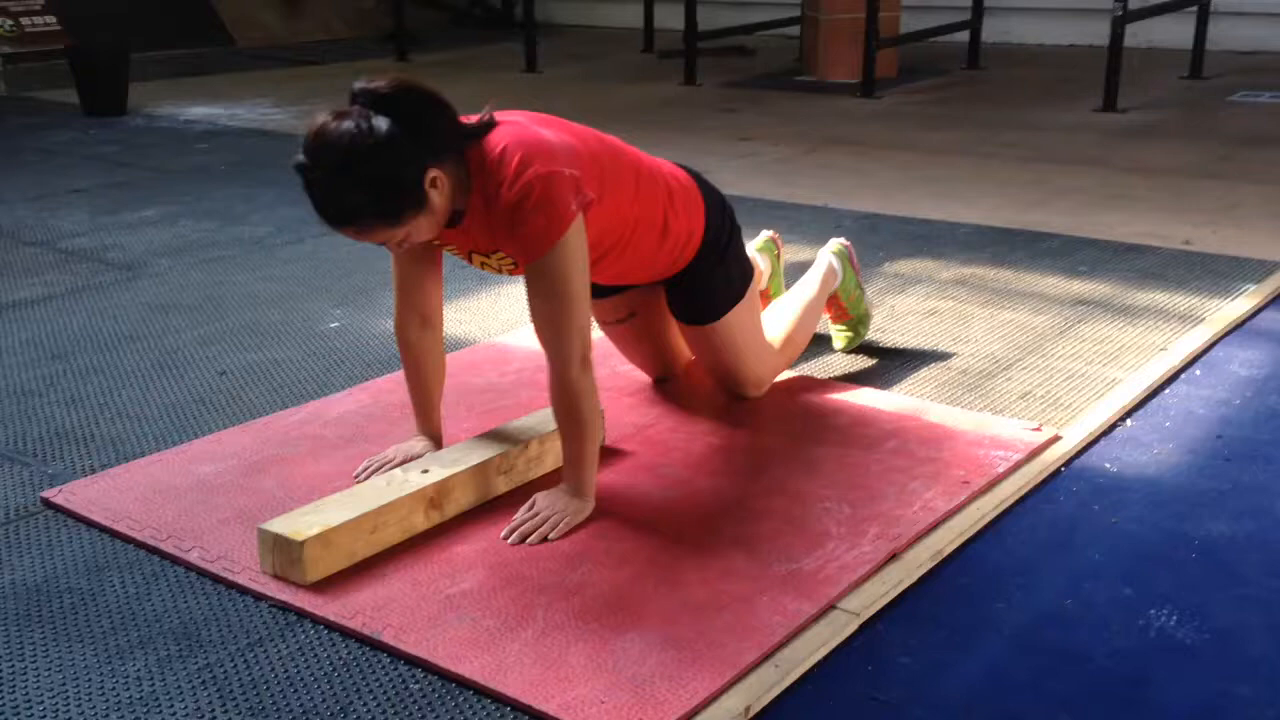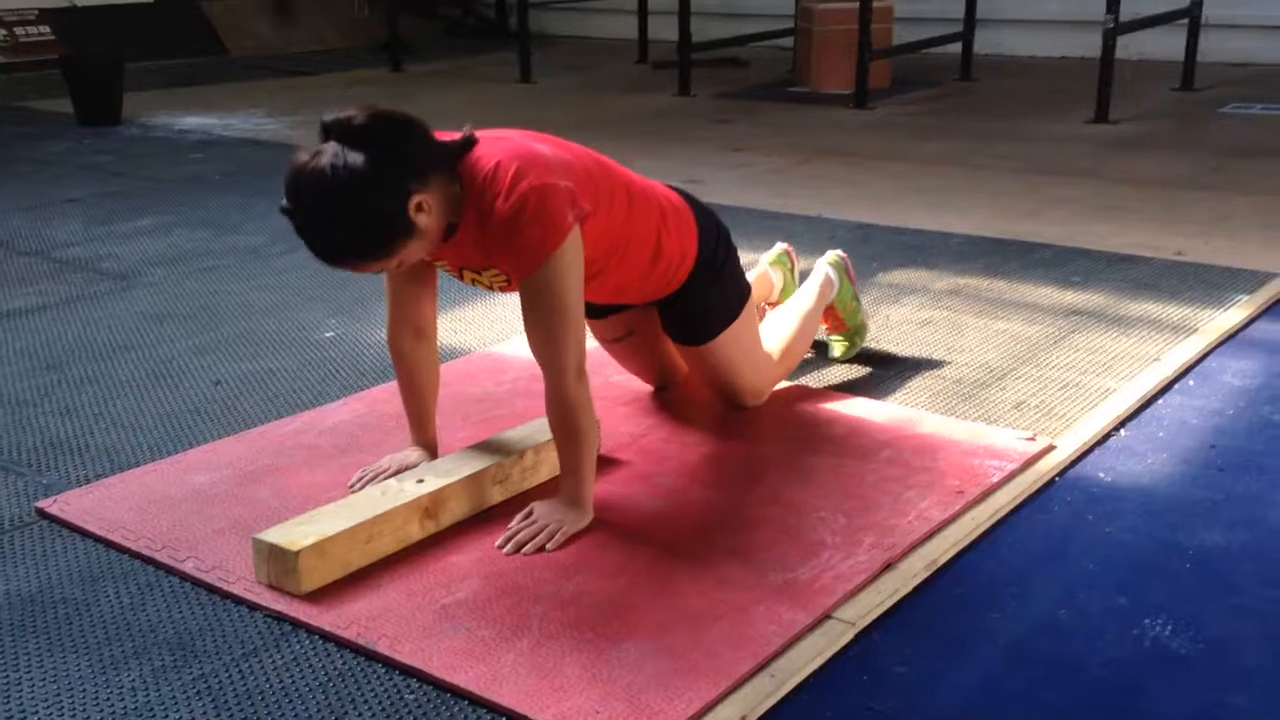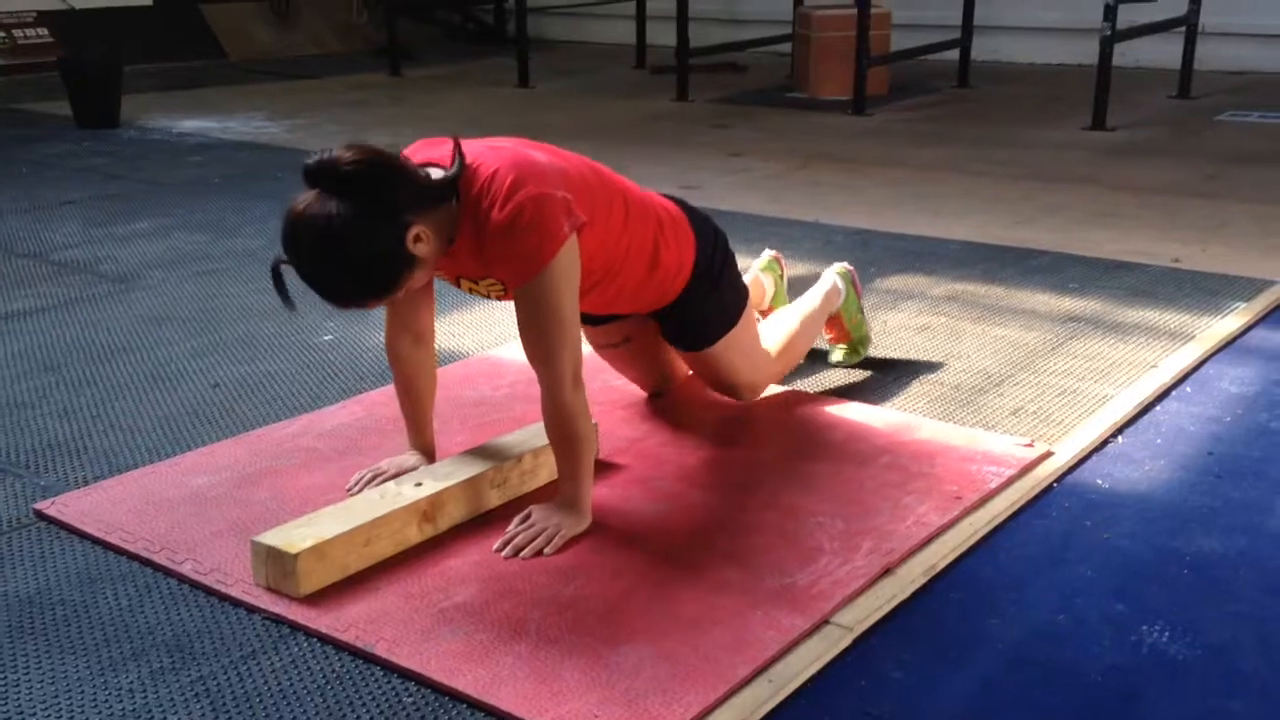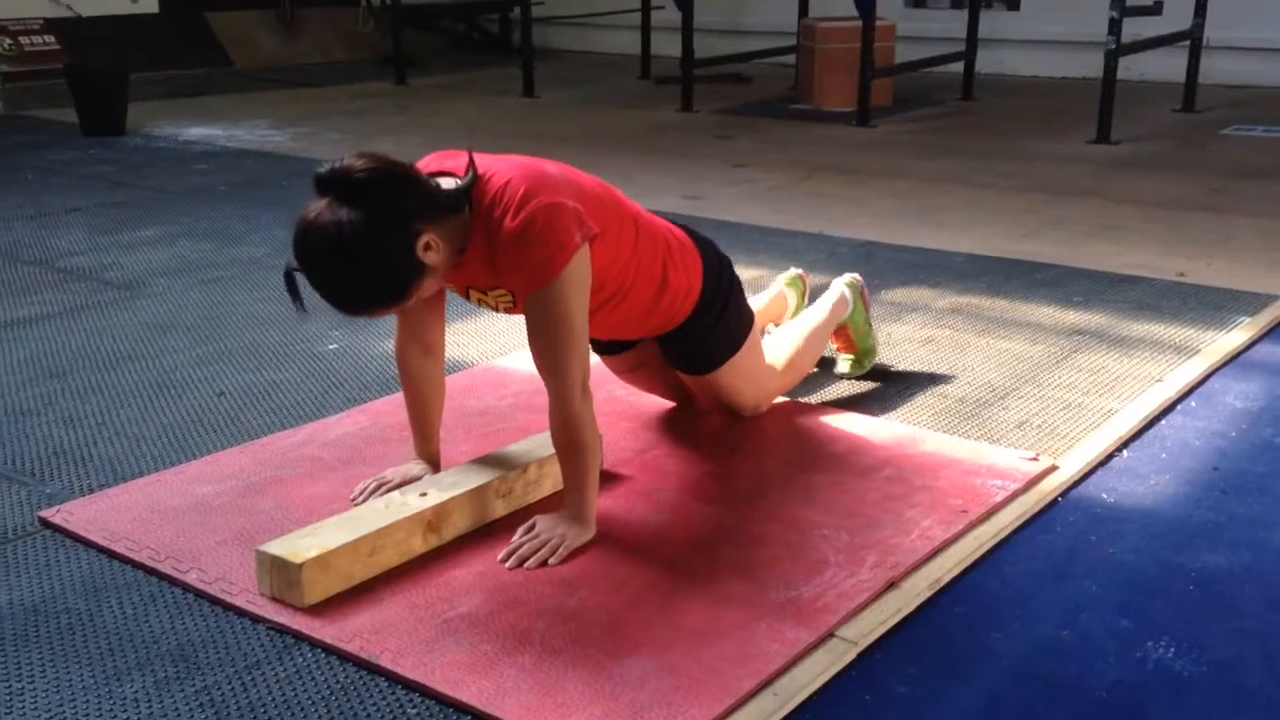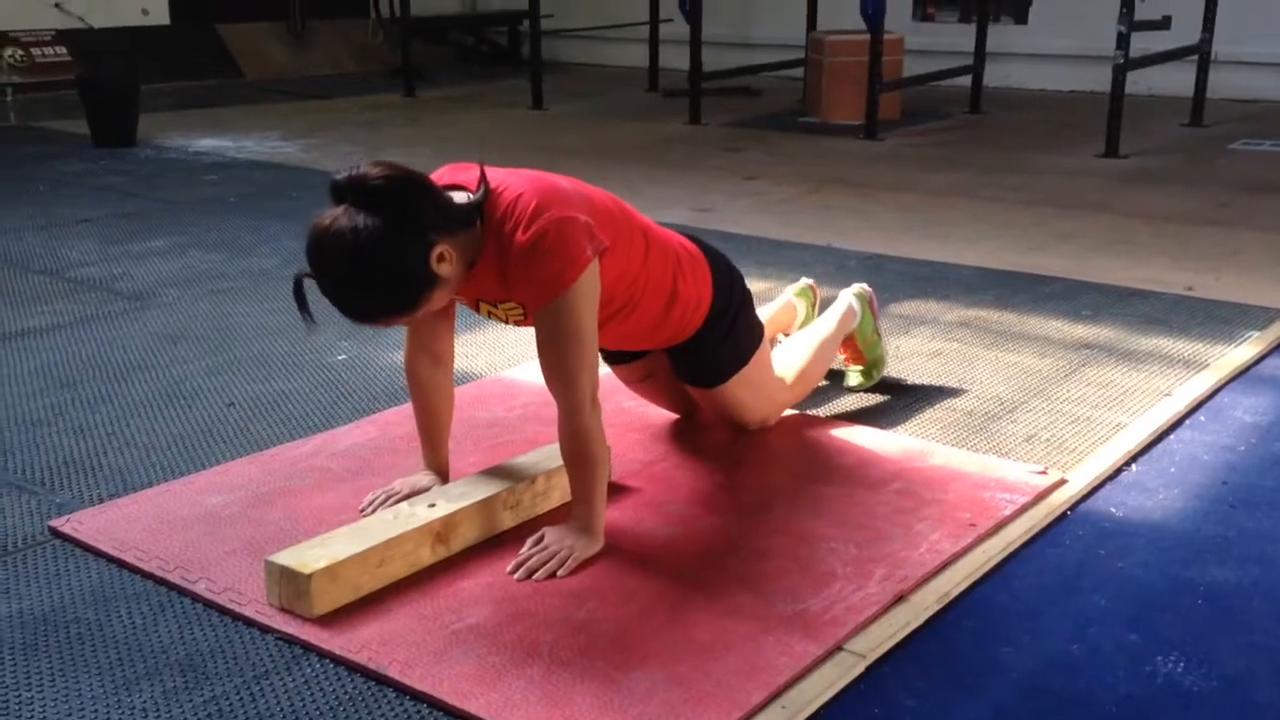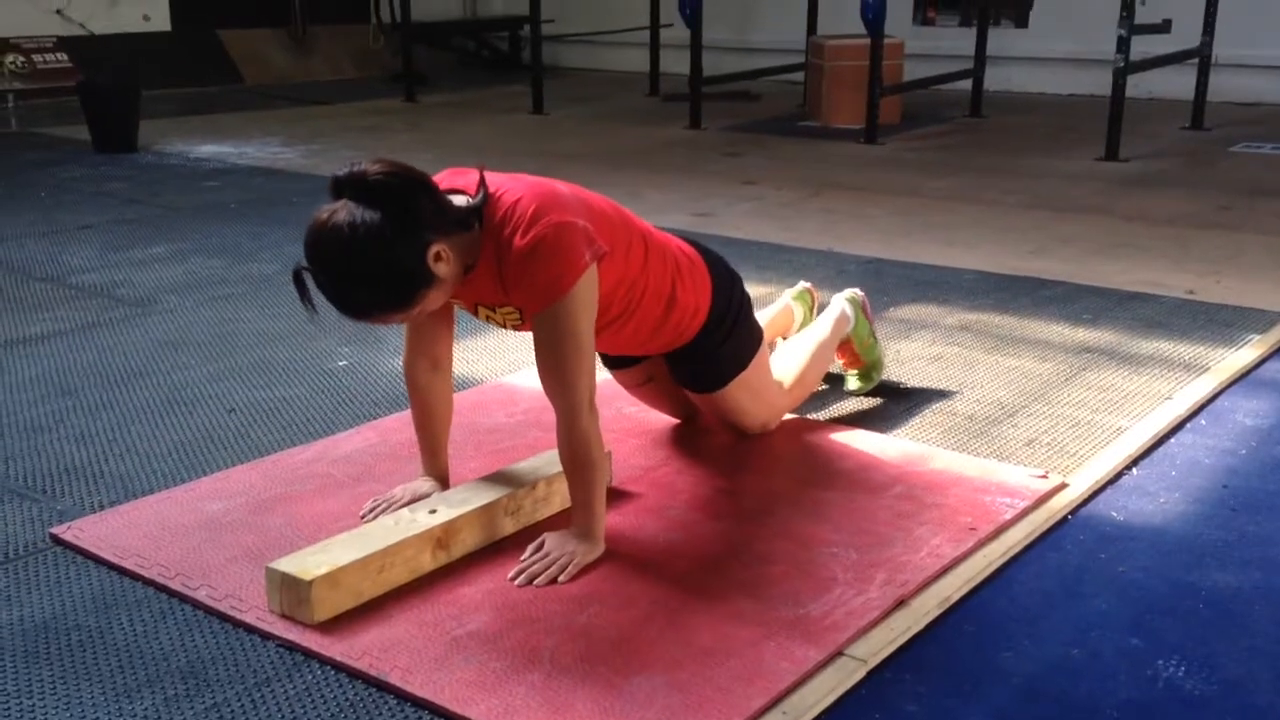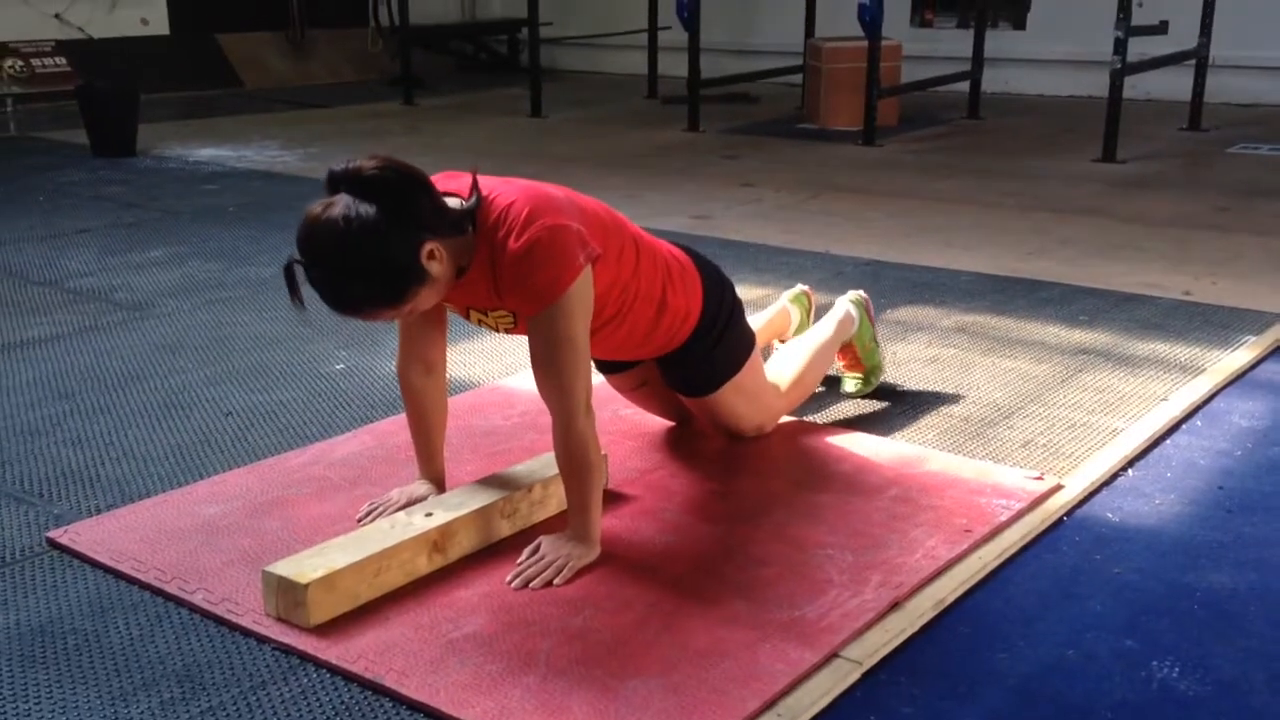
dt=0.3s
person 1, frame 1
left shoulder: (530, 189)
right shoulder: (415, 175)
left elbow: (570, 358)
right elbow: (416, 321)
left wrist: (579, 490)
right wrist: (427, 435)
left hip: (686, 229)
right hip: (613, 243)
left knee: (750, 377)
right knee: (667, 368)
left ankle: (830, 271)
right ankle: (756, 262)
person 1, frame 2
left shoulder: (523, 202)
right shoulder: (407, 186)
left elbow: (564, 370)
right elbow: (409, 333)
left wrist: (576, 498)
right wrist: (422, 444)
left hip: (681, 251)
right hip: (611, 259)
left knee: (747, 387)
right knee: (668, 378)
left ankle: (827, 281)
right ankle: (770, 275)
person 1, frame 3
left shoulder: (521, 213)
right shoulder: (401, 197)
left elbow: (561, 378)
right elbow: (407, 338)
left wrist: (574, 504)
right wrist: (420, 449)
left hip: (678, 258)
right hip: (611, 270)
left knee: (746, 379)
right knee: (660, 381)
left ankle: (834, 291)
right ankle: (761, 282)
person 1, frame 4
left shoulder: (533, 224)
right shoulder: (413, 207)
left elbow: (568, 388)
right elbow: (418, 348)
left wrist: (578, 515)
right wrist: (425, 458)
left hip: (684, 284)
right hip: (621, 295)
left knee: (752, 395)
right knee: (688, 393)
left ankle: (842, 302)
right ankle: (782, 297)
person 1, frame 5
left shoulder: (543, 238)
right shoulder: (426, 220)
left elbow: (577, 402)
right elbow: (427, 359)
left wrist: (586, 527)
right wrist: (434, 469)
left hip: (694, 297)
right hip: (628, 311)
left knee: (760, 408)
right knee: (695, 407)
left ankle: (848, 312)
right ankle: (792, 306)
person 1, frame 6
left shoulder: (541, 242)
right shoulder: (425, 222)
left elbow: (574, 406)
right elbow: (425, 364)
left wrist: (587, 532)
right wrist: (434, 474)
left hip: (694, 302)
right hip: (629, 313)
left knee: (761, 414)
right knee: (696, 413)
left ankle: (842, 317)
right ankle: (791, 309)
person 1, frame 7
left shoulder: (535, 245)
right shoulder: (417, 225)
left elbow: (571, 410)
right elbow: (418, 367)
left wrist: (583, 536)
right wrist: (429, 478)
left hip: (684, 305)
right hip: (621, 321)
left knee: (757, 415)
right knee: (690, 414)
left ankle: (847, 319)
right ankle: (785, 313)
